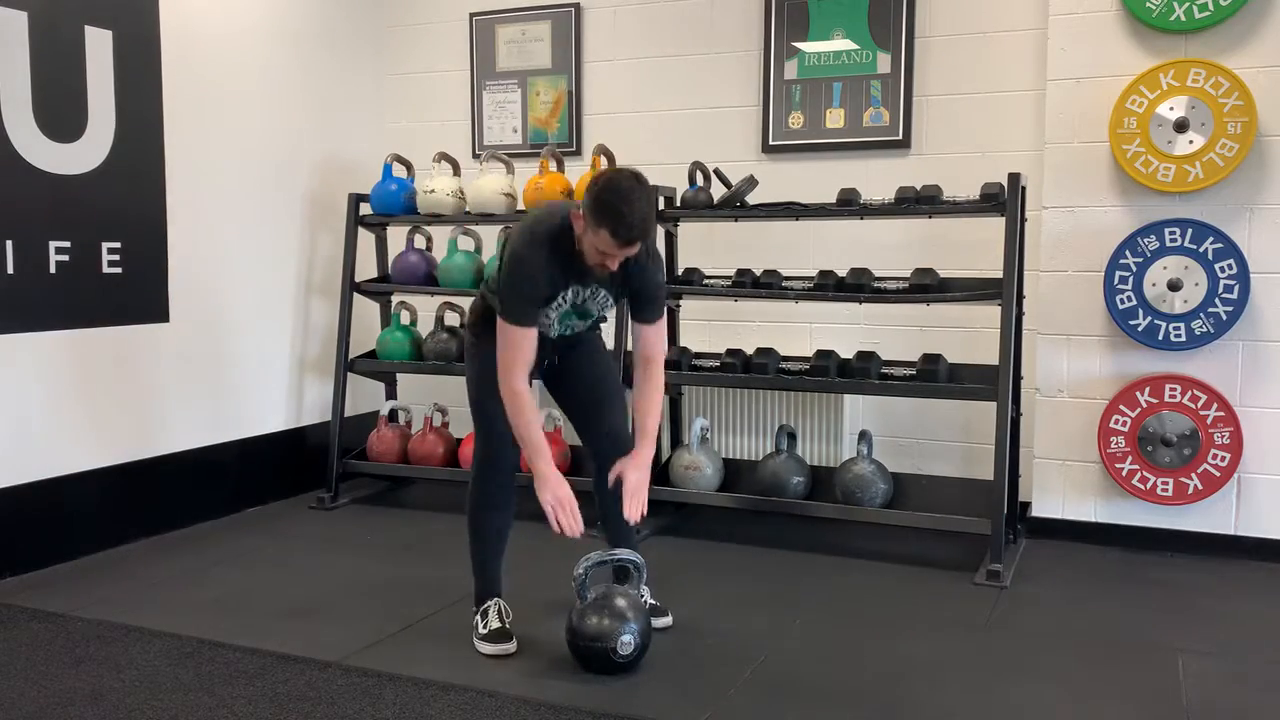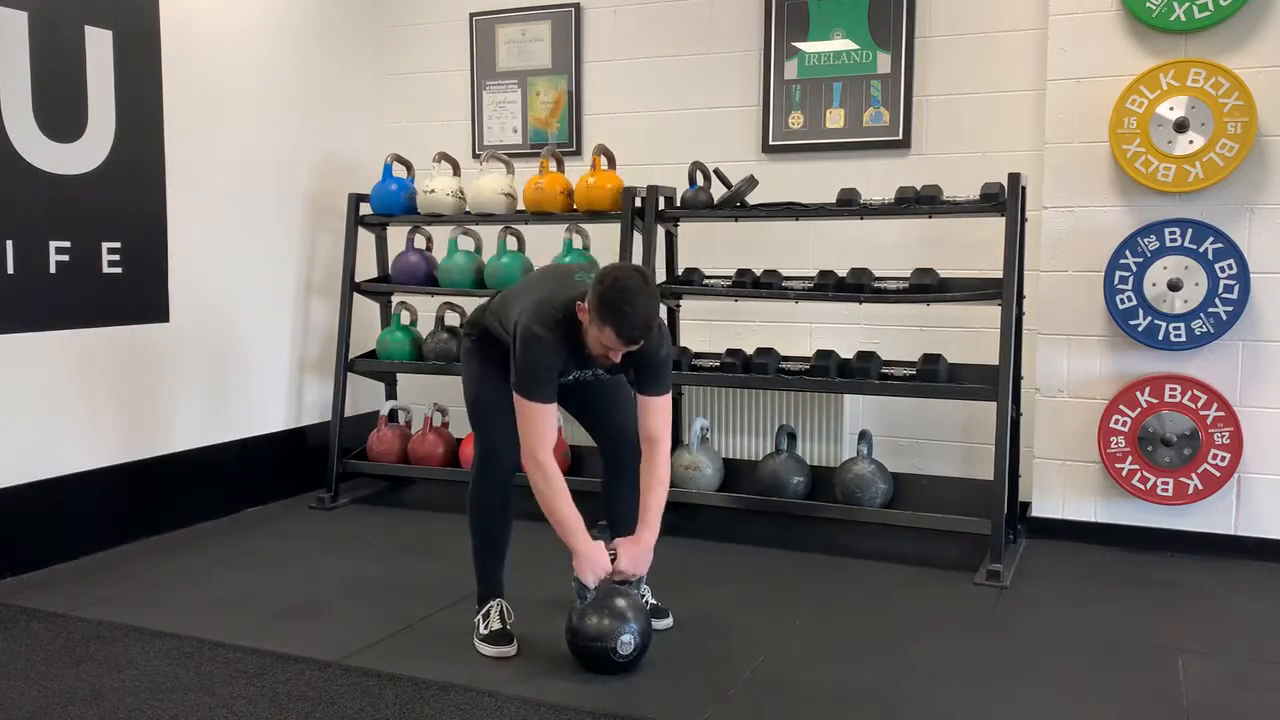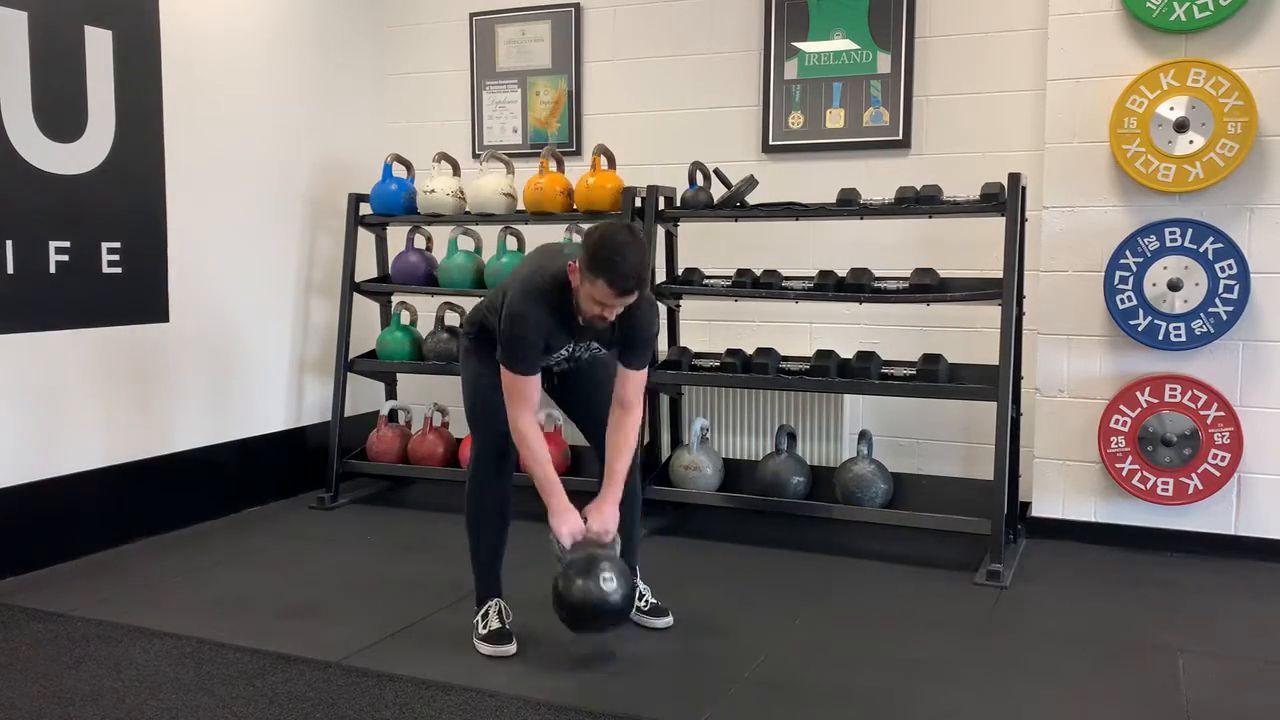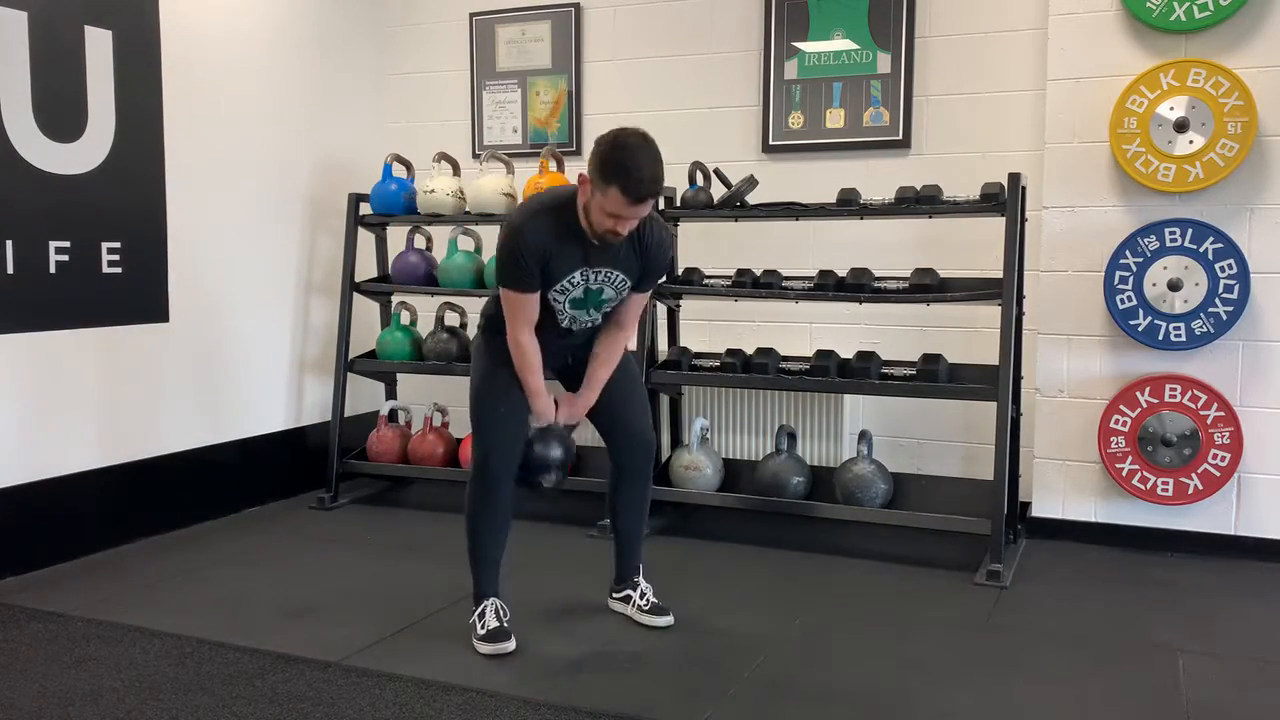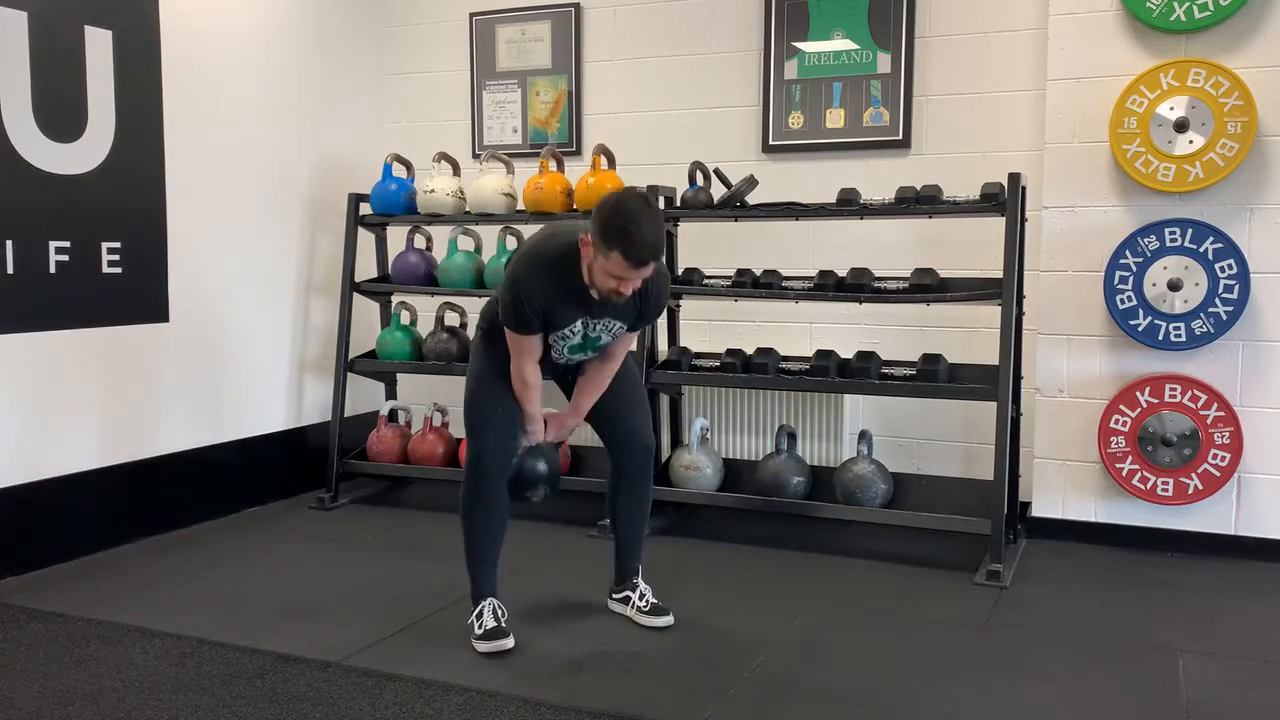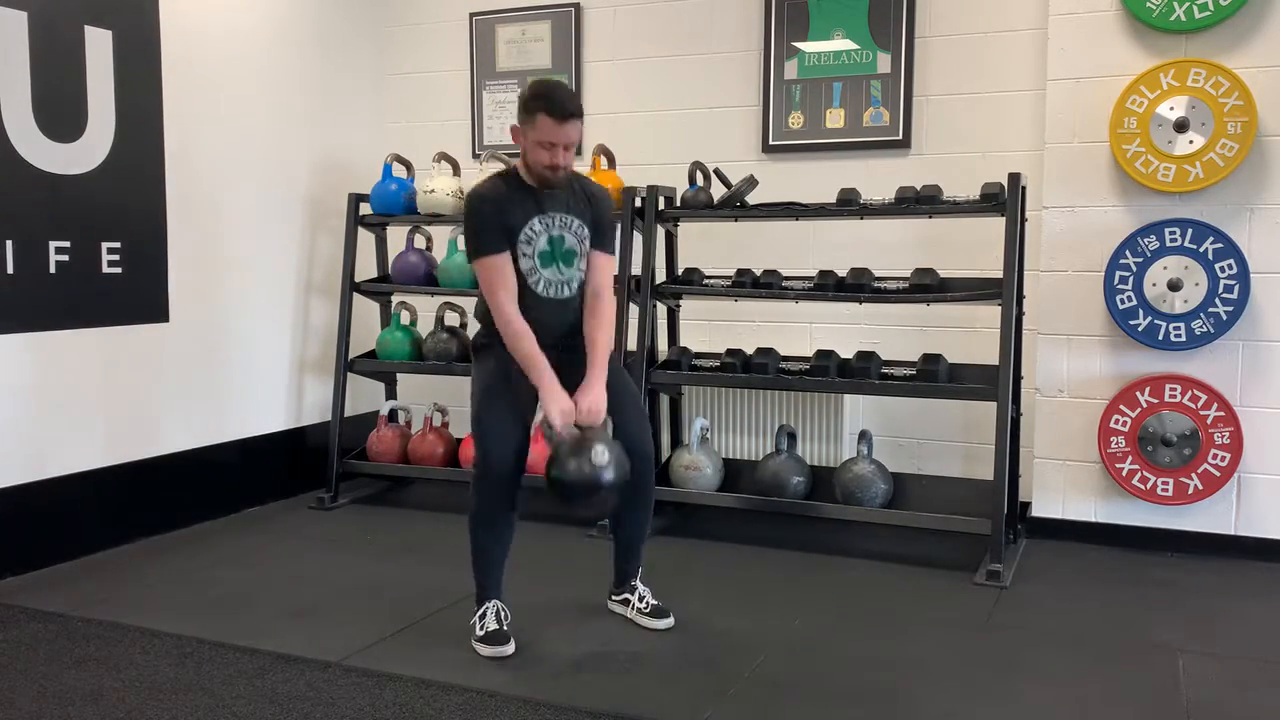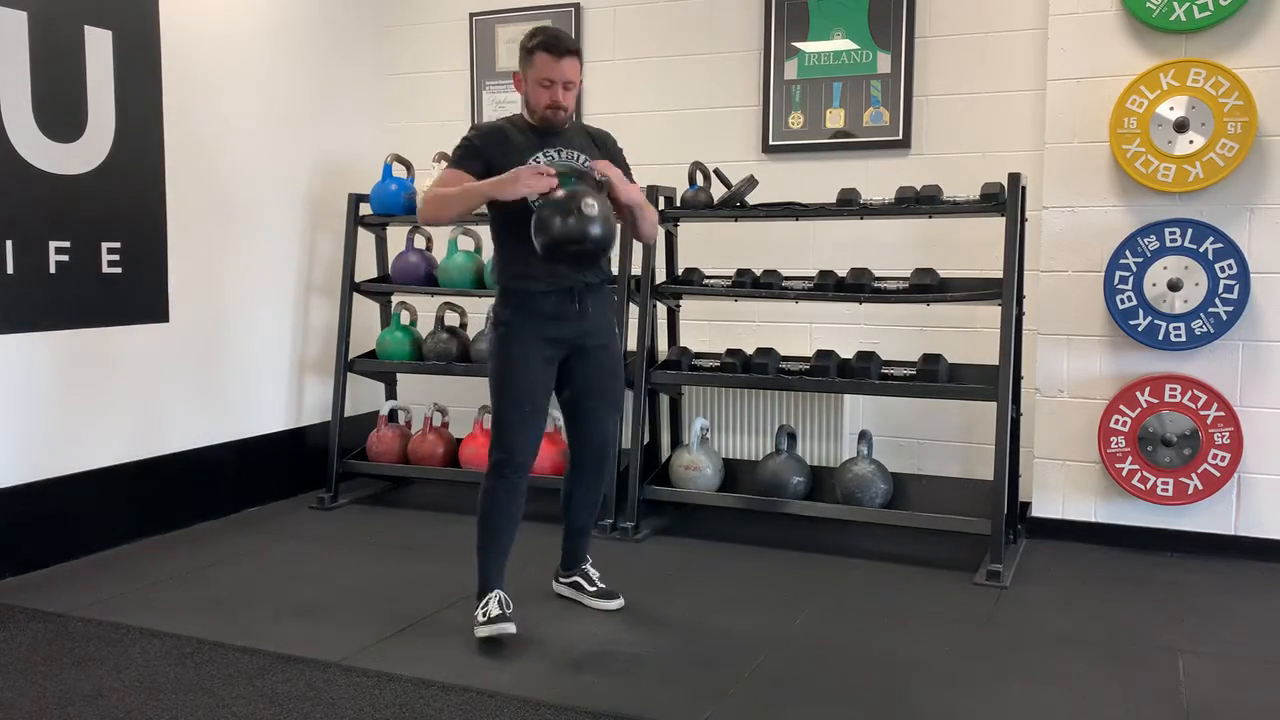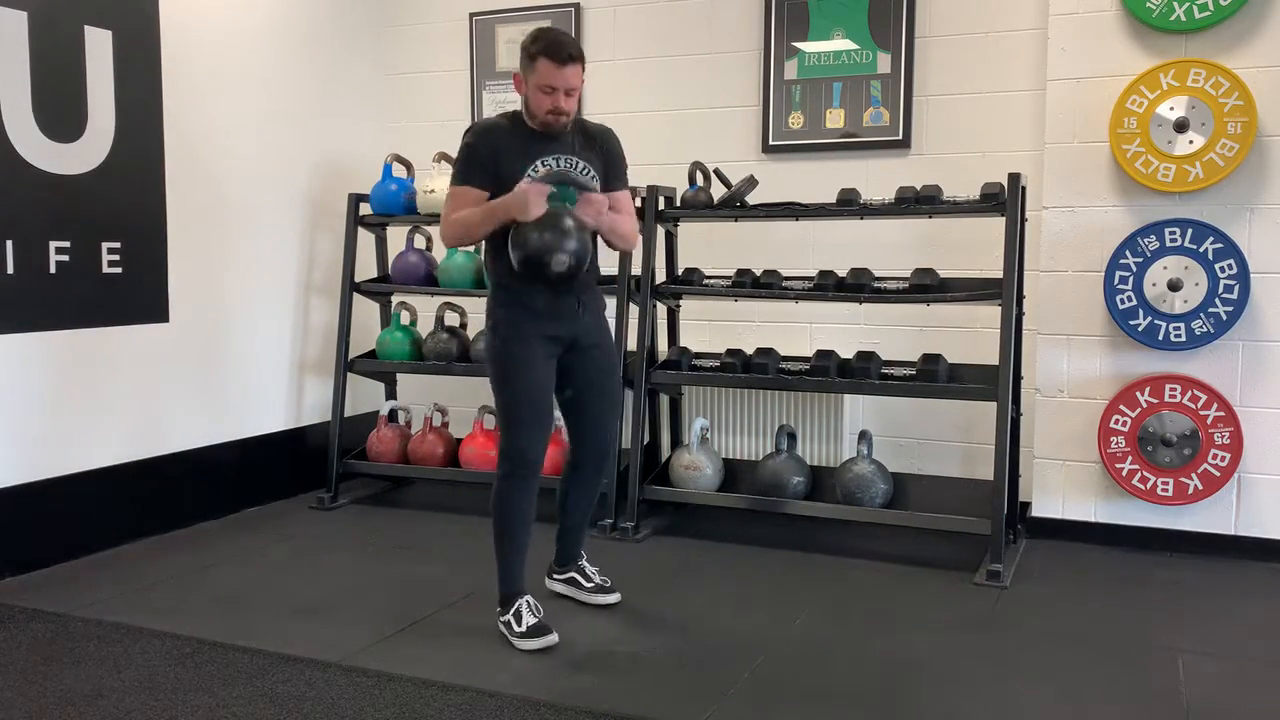
dt=0.3s
person 1, frame 1
left shoulder: (643, 262)
right shoulder: (532, 250)
left elbow: (650, 363)
right elbow: (513, 376)
left wrist: (642, 455)
right wrist: (546, 474)
left hip: (577, 336)
right hip: (501, 335)
left knee: (617, 443)
right knee: (497, 455)
left ankle: (627, 580)
right ankle: (489, 601)
person 1, frame 2
left shoulder: (649, 337)
right shoulder: (543, 326)
left elbow: (656, 443)
right elbow: (539, 457)
left wrist: (645, 537)
right wrist: (583, 547)
right hip: (497, 347)
left knee: (626, 442)
right knee: (498, 456)
left ankle: (626, 578)
right ankle: (490, 603)
person 1, frame 3
left shoulder: (640, 309)
right shoulder: (529, 302)
left elbow: (628, 406)
right elbow: (522, 418)
left wrist: (610, 501)
right wrist: (559, 508)
left hip: (574, 359)
right hip: (493, 349)
left knee: (621, 456)
right knee: (493, 458)
left ankle: (627, 582)
right ankle: (489, 603)
person 1, frame 4
left shoulder: (654, 240)
right shoulder: (532, 227)
left elbow: (622, 325)
right elbow: (521, 331)
left wrist: (584, 400)
right wrist: (540, 405)
left hip: (593, 338)
right hip: (512, 335)
left knee: (637, 444)
right knee: (496, 460)
left ankle: (627, 583)
right ankle: (486, 602)
person 1, frame 5
left shoulder: (650, 281)
right shoulder: (534, 273)
left elbow: (612, 355)
right elbow: (525, 363)
left wrist: (570, 417)
right wrist: (534, 425)
left hip: (593, 361)
right hip: (509, 350)
left knee: (639, 448)
right knee: (489, 461)
left ankle: (627, 586)
right ankle: (485, 603)
person 1, frame 6
left shoulder: (593, 199)
right shoulder: (489, 200)
left elbow: (601, 294)
right elbow: (504, 308)
left wrist: (594, 383)
right wrist: (548, 389)
left hip: (580, 344)
right hip: (509, 351)
left knee: (638, 453)
right knee: (497, 468)
left ankle: (626, 586)
right ankle: (489, 604)
person 1, frame 7
left shoulder: (600, 145)
right shoulder: (494, 139)
left elbow: (648, 231)
right elbow: (432, 208)
left wrist: (624, 189)
right wrist: (506, 187)
left hip: (596, 317)
right hip: (526, 320)
left knee: (597, 451)
right knee: (514, 454)
left ankle: (574, 568)
right ankle: (490, 593)
person 1, frame 8
left shoulder: (600, 142)
right shoulder: (489, 139)
left elbow: (630, 238)
right elbow: (451, 229)
left wrist: (602, 214)
right wrist: (509, 204)
left hip: (586, 313)
right hip: (521, 318)
left knee: (597, 447)
right knee: (524, 455)
left ankle: (568, 565)
right ankle: (511, 599)
